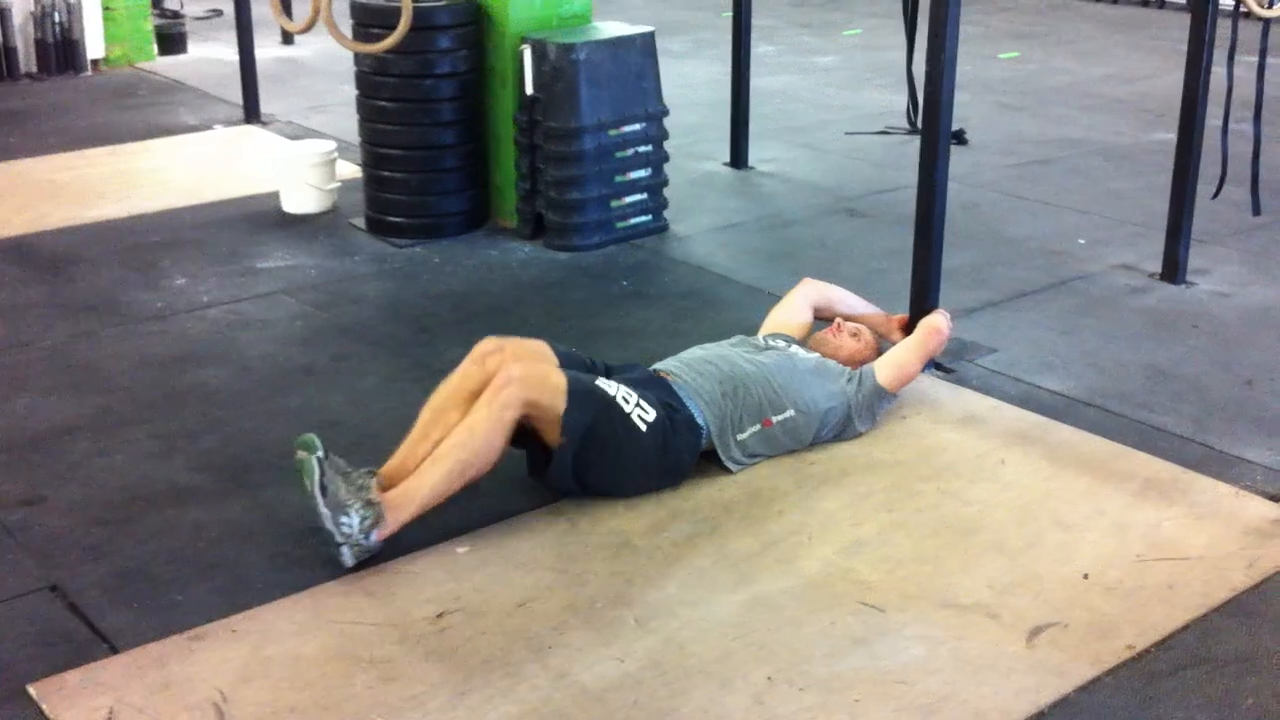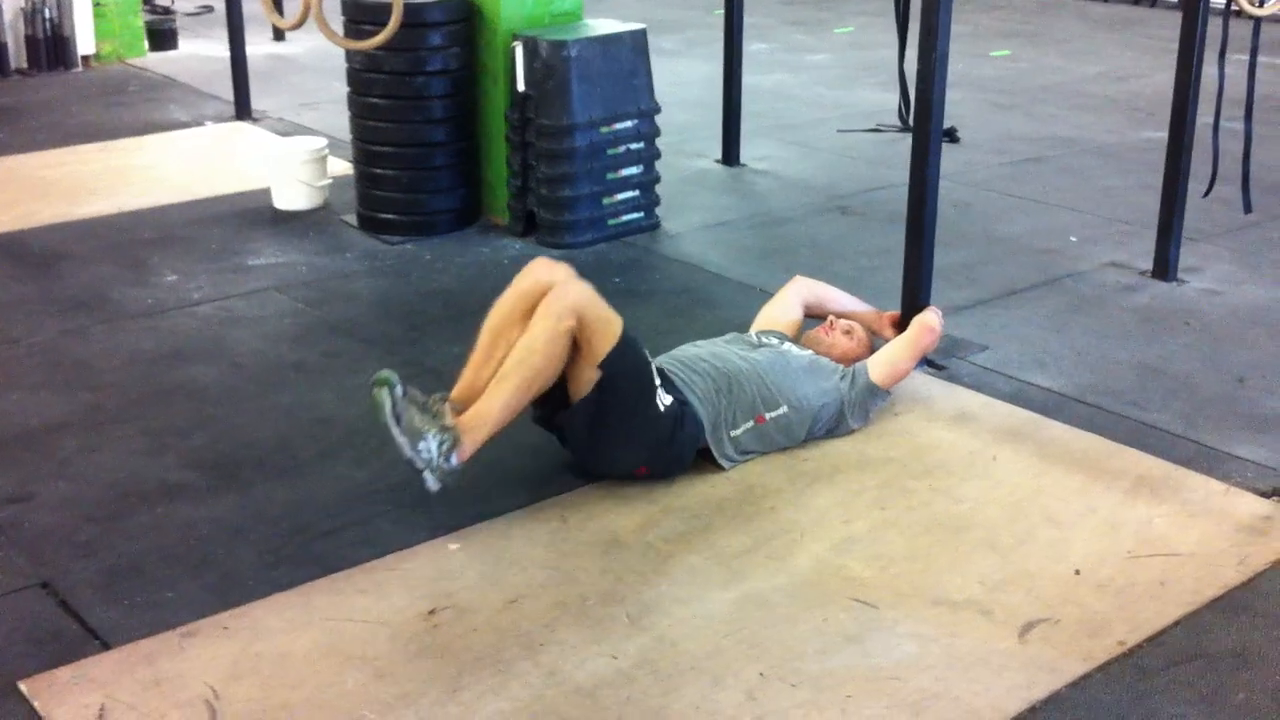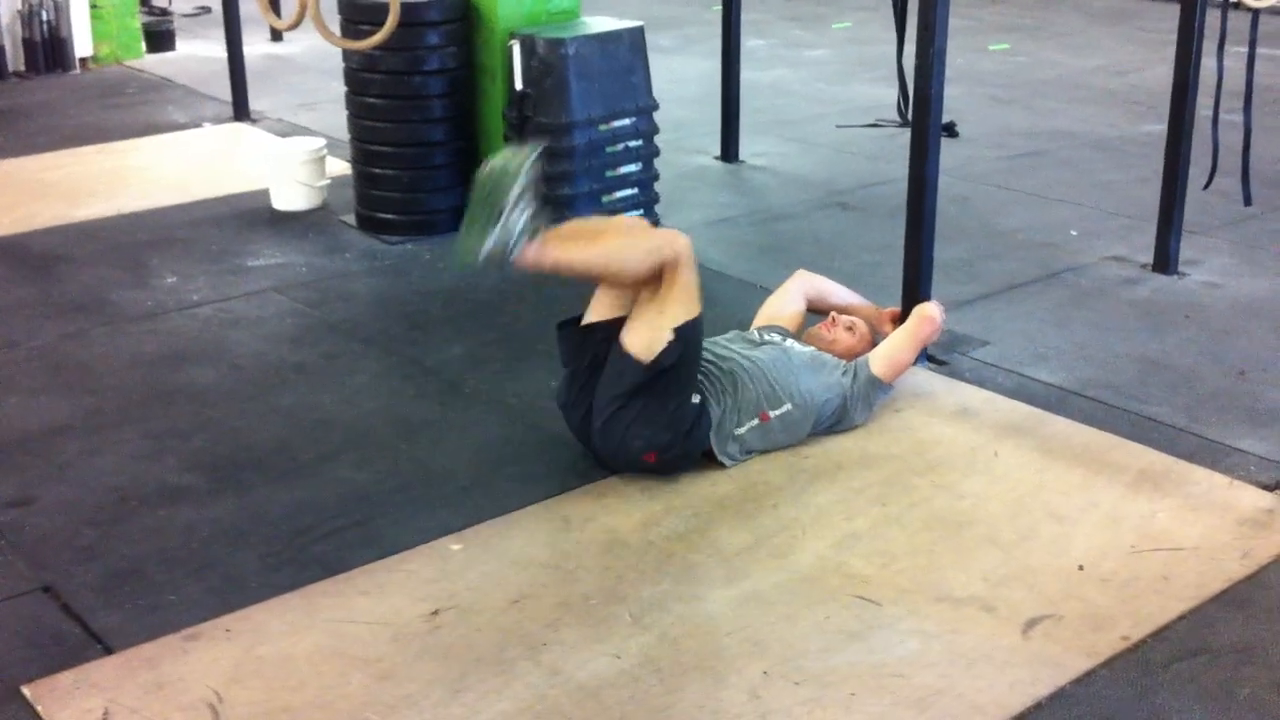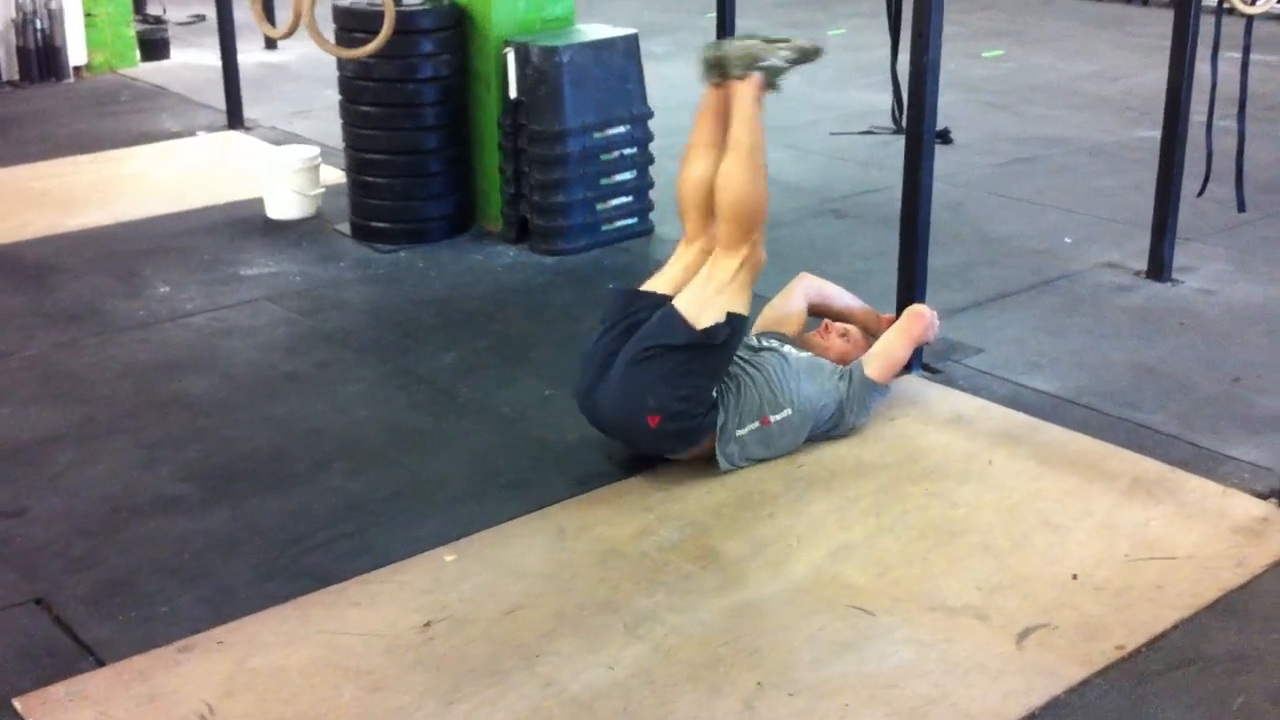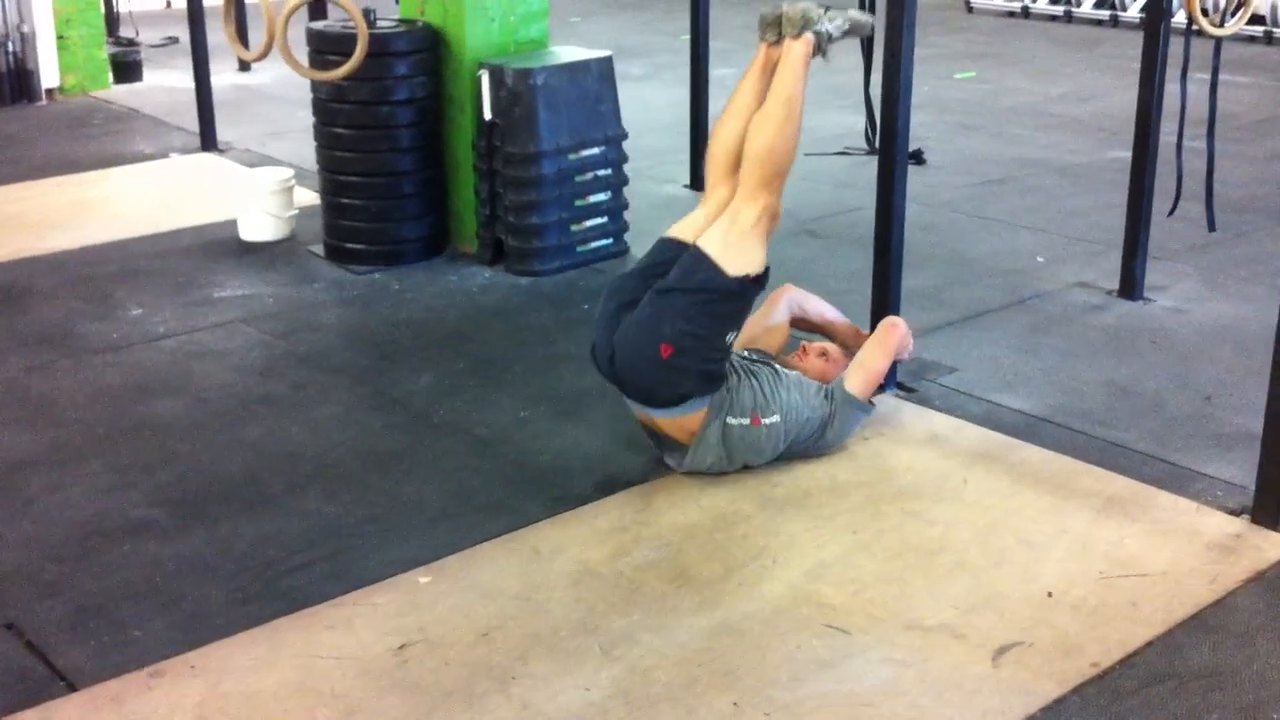
dt=0.5s
person 1, frame 1
left shoulder: (849, 397)
right shoulder: (785, 348)
left elbow: (932, 334)
right elbow: (809, 289)
right wrist: (884, 312)
left hip: (669, 434)
right hip: (642, 387)
left knee: (519, 376)
right knee: (494, 352)
left ankle: (379, 520)
right ankle: (381, 483)
person 1, frame 2
left shoulder: (842, 391)
right shoulder: (776, 344)
left elbow: (926, 328)
right elbow: (800, 287)
right wrist: (876, 312)
left hip: (660, 430)
right hip: (612, 408)
left knee: (570, 299)
right knee: (543, 274)
left ankle: (454, 445)
right ankle: (452, 413)
person 1, frame 3
left shoulder: (845, 390)
right shoulder: (778, 346)
left elbow: (928, 319)
right elbow: (803, 282)
right wrist: (879, 315)
left hip: (652, 432)
left knee: (672, 249)
right knee: (632, 234)
left ankle: (526, 250)
right ankle: (523, 240)
person 1, frame 4
left shoulder: (844, 395)
right shoulder: (773, 349)
left elbow: (918, 319)
right elbow: (805, 285)
right wrist: (879, 317)
left hip: (659, 404)
left knee: (741, 248)
right knee: (702, 239)
right ankle: (726, 87)
person 1, frame 5
left shoulder: (828, 414)
right shoulder: (757, 370)
right elbow: (786, 297)
left hip: (668, 364)
right hip: (646, 353)
left knee: (756, 202)
